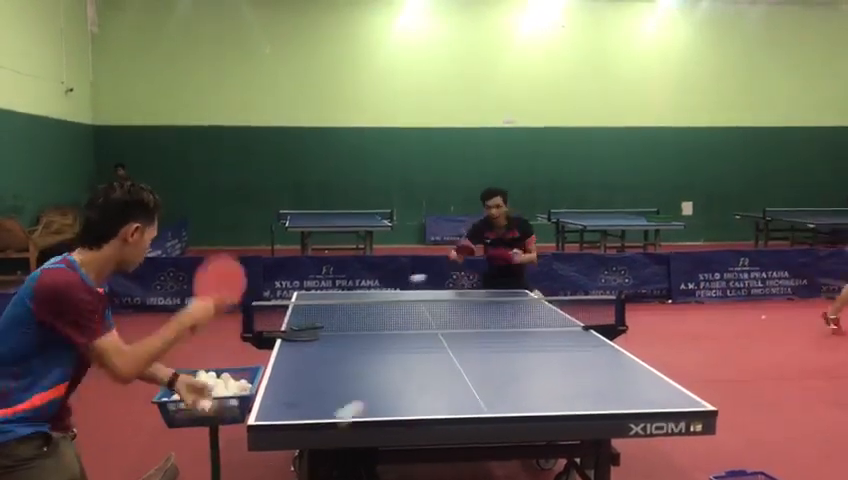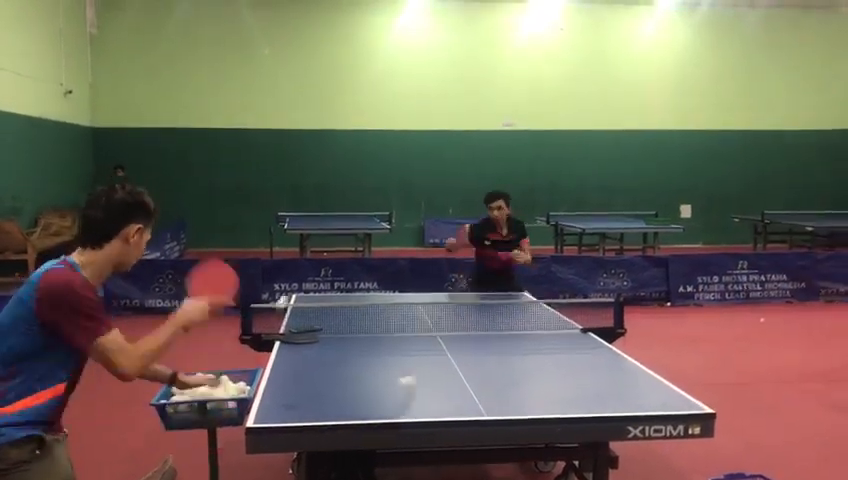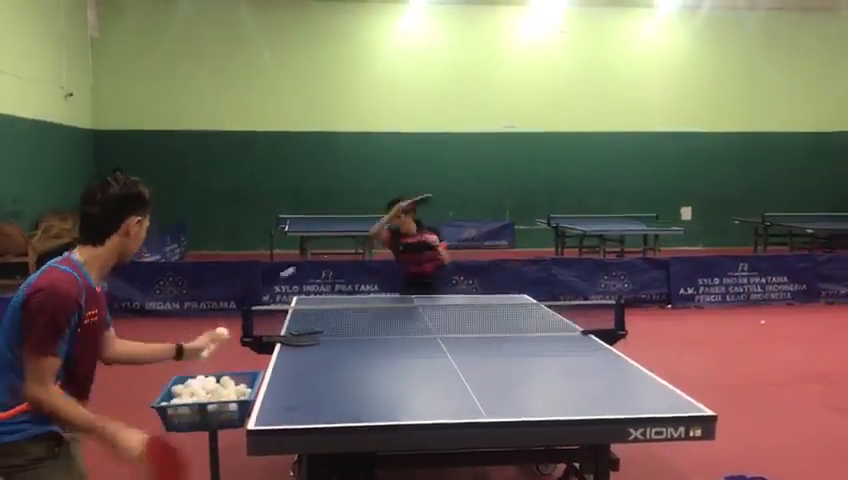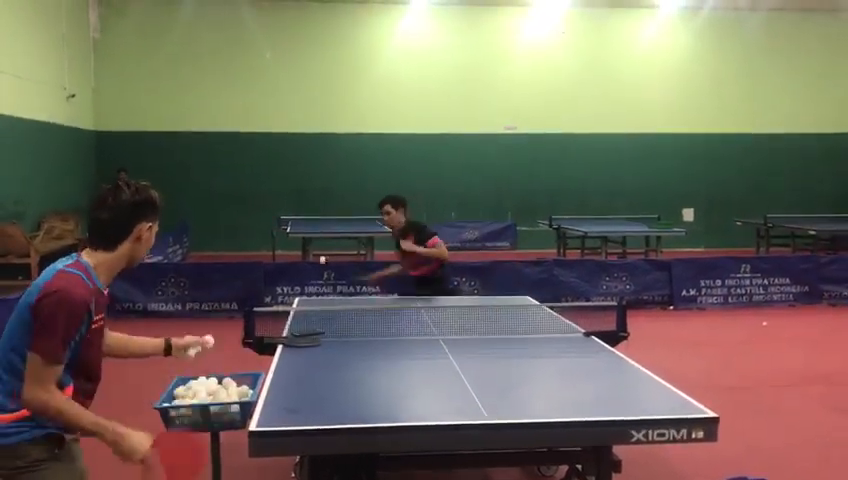
dt=0.5s
person 1, frame 1
left shoulder: (88, 282)
right shoulder: (61, 285)
left elbow: (116, 352)
right elbow: (124, 367)
left wrist: (172, 378)
right wrist: (186, 320)
left hip: (46, 430)
person 1, frame 2
left shoulder: (80, 281)
right shoulder: (65, 286)
left elbow: (118, 351)
right elbow: (126, 365)
left wrist: (174, 377)
right wrist: (180, 320)
left hip: (35, 433)
person 1, frame 3
left shoulder: (87, 283)
right shoulder: (58, 289)
left elbow: (108, 347)
right elbow: (37, 390)
left wrist: (182, 350)
right wrist: (112, 433)
left hip: (47, 433)
right hip: (30, 438)
person 1, frame 4
left shoulder: (79, 274)
right shoulder: (69, 292)
left elbow: (97, 342)
right elbow: (37, 395)
left wrist: (169, 345)
right wrist: (115, 435)
left hip: (42, 433)
right hip: (30, 440)
